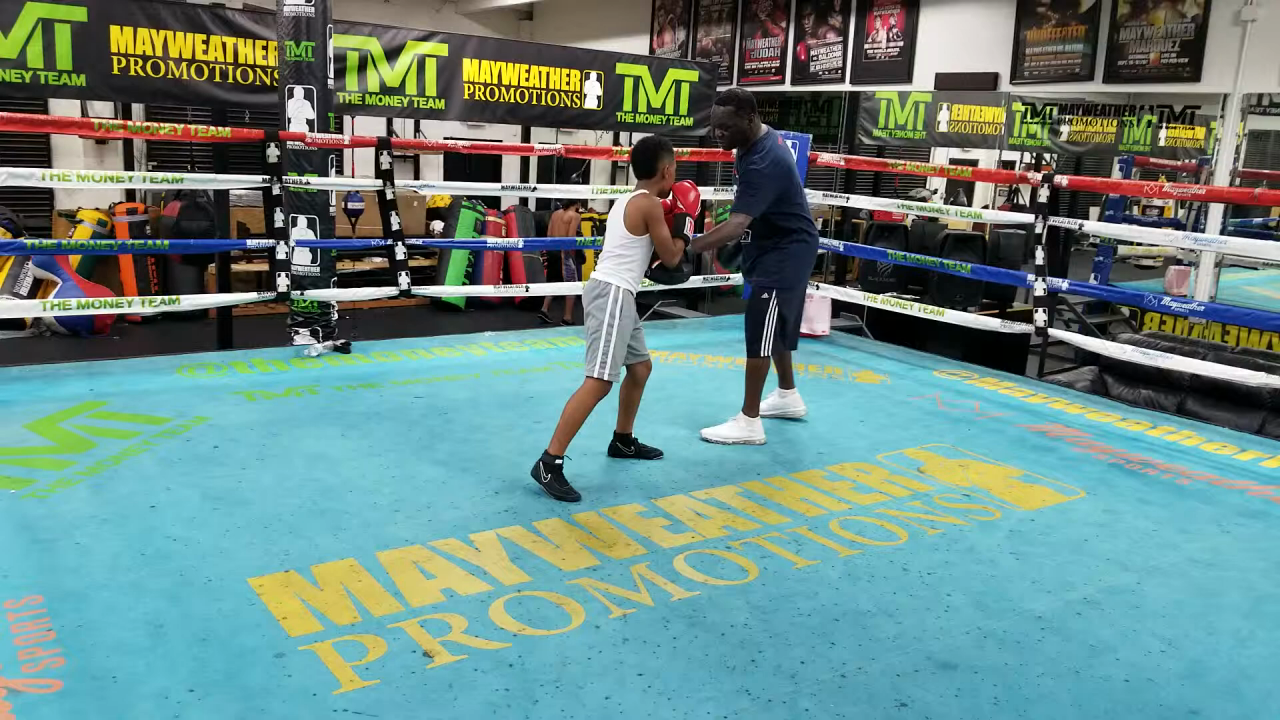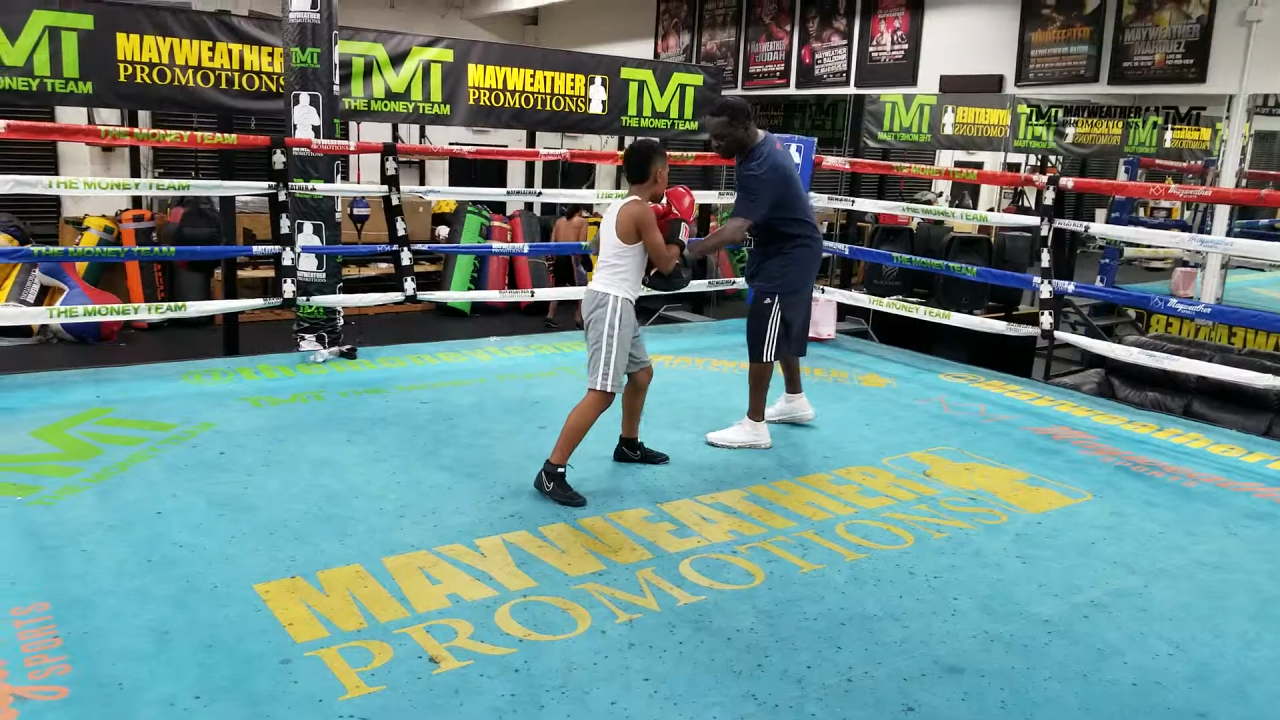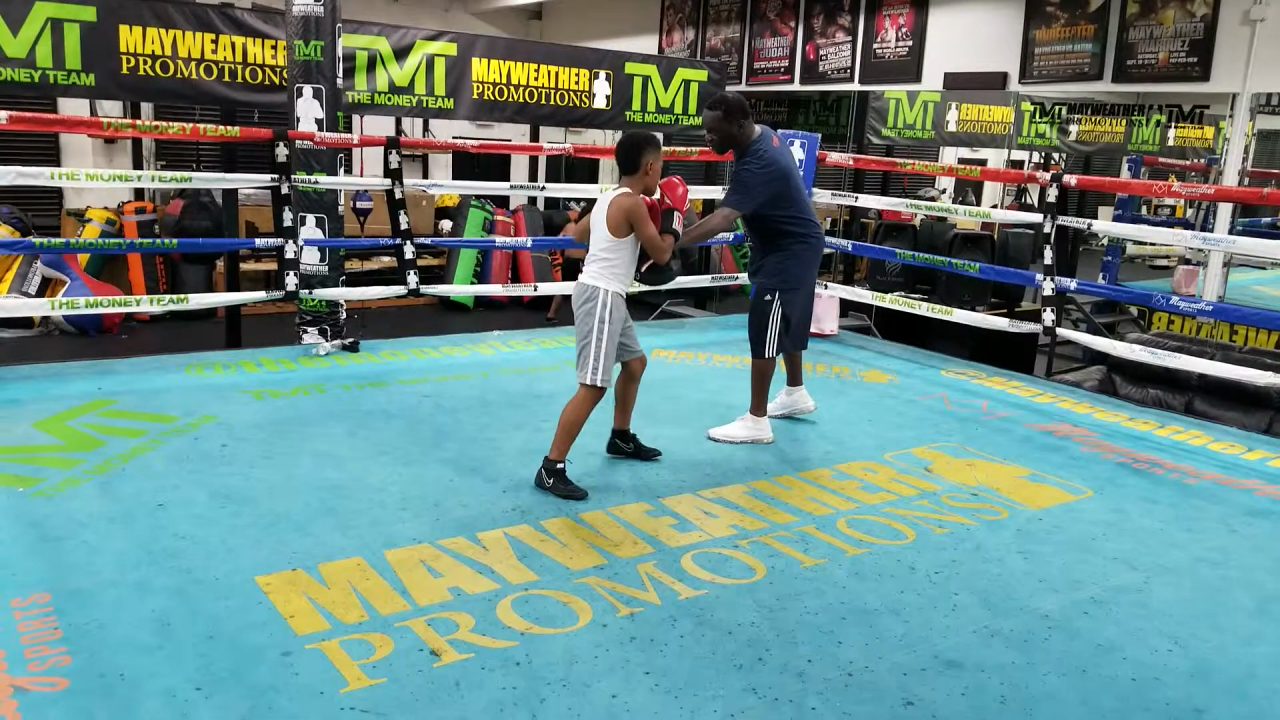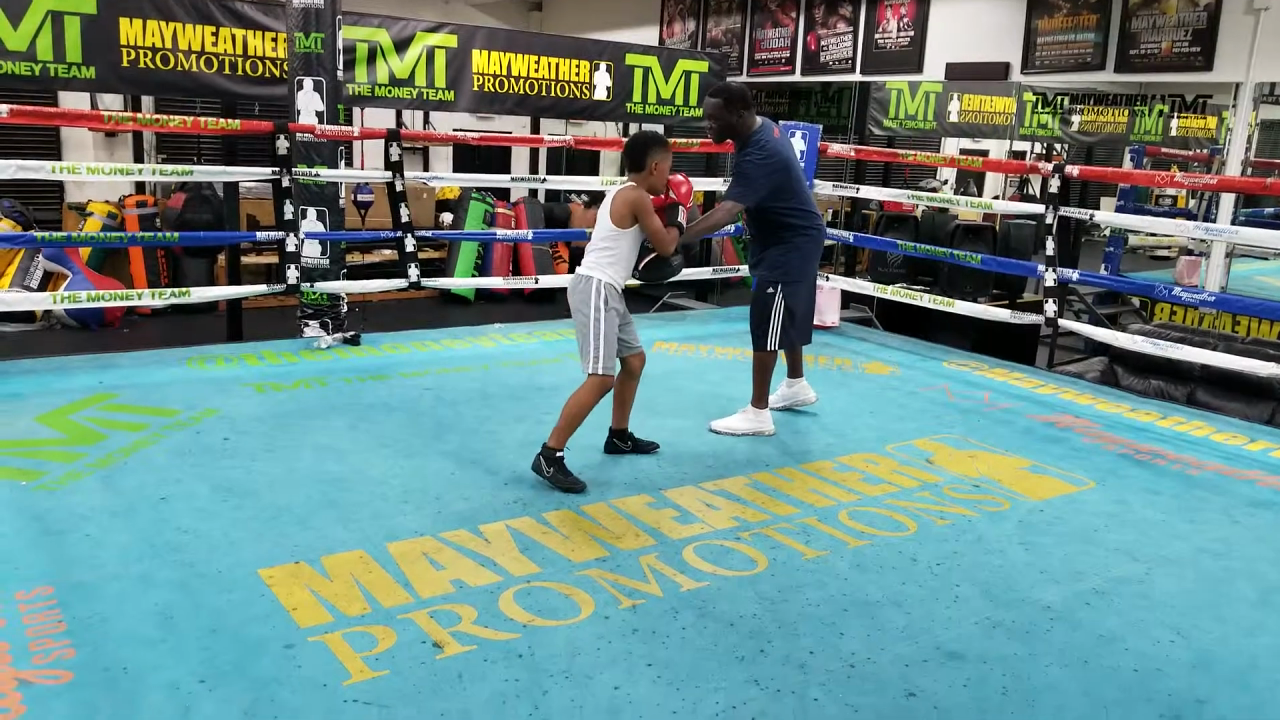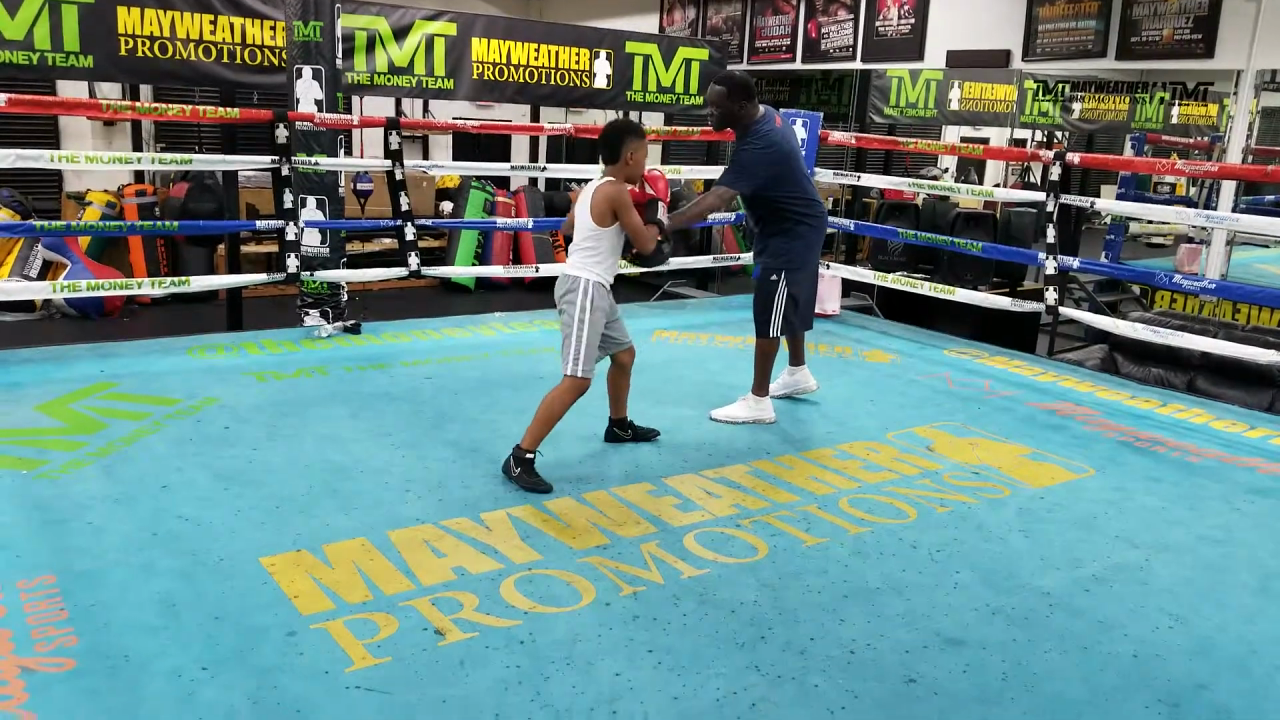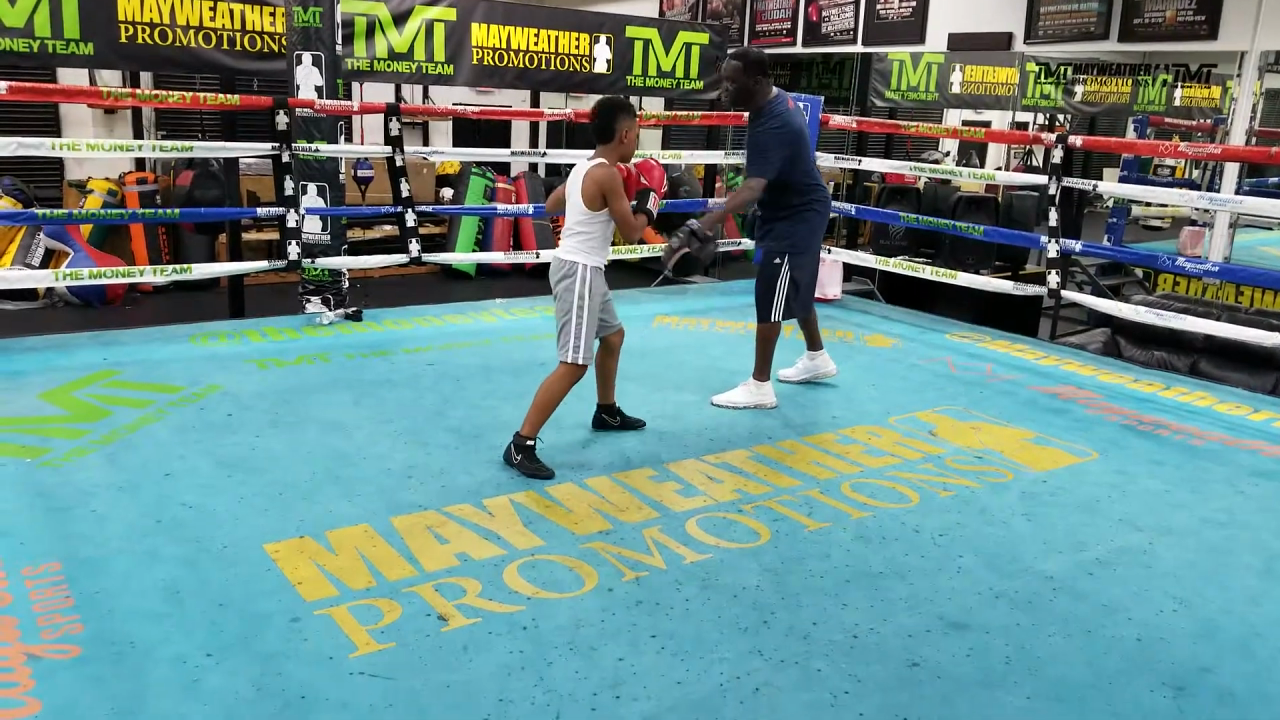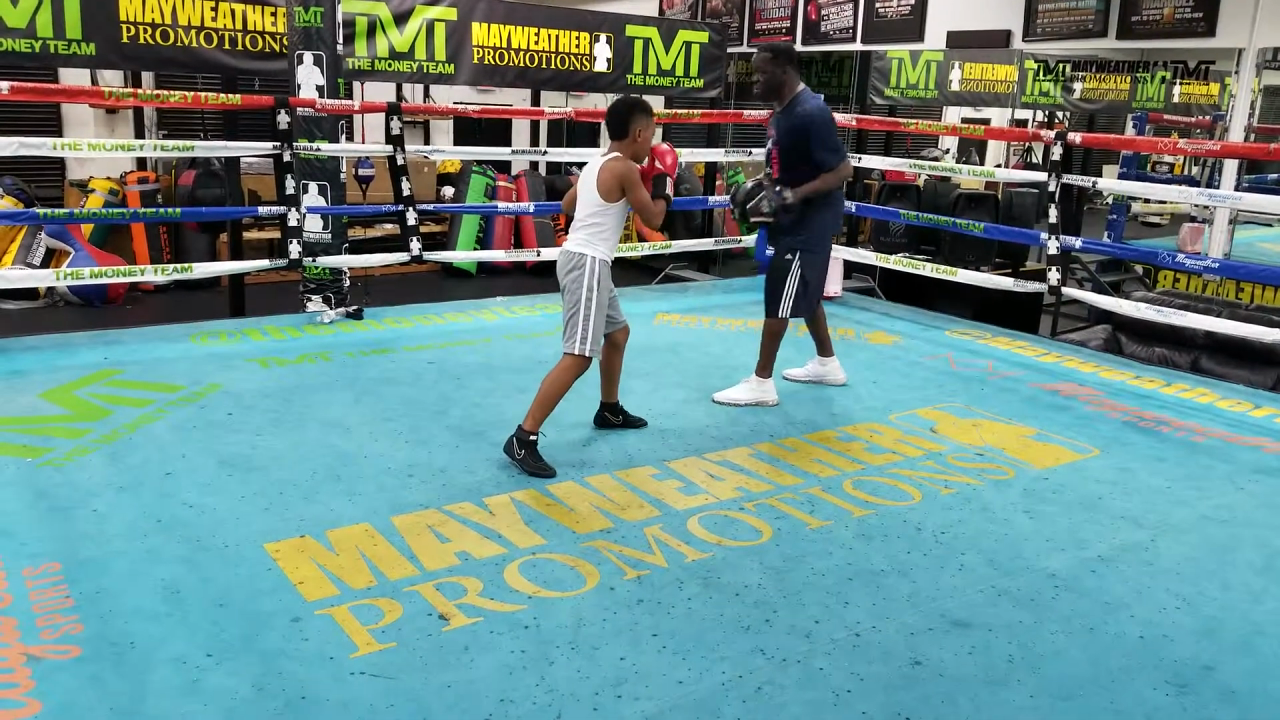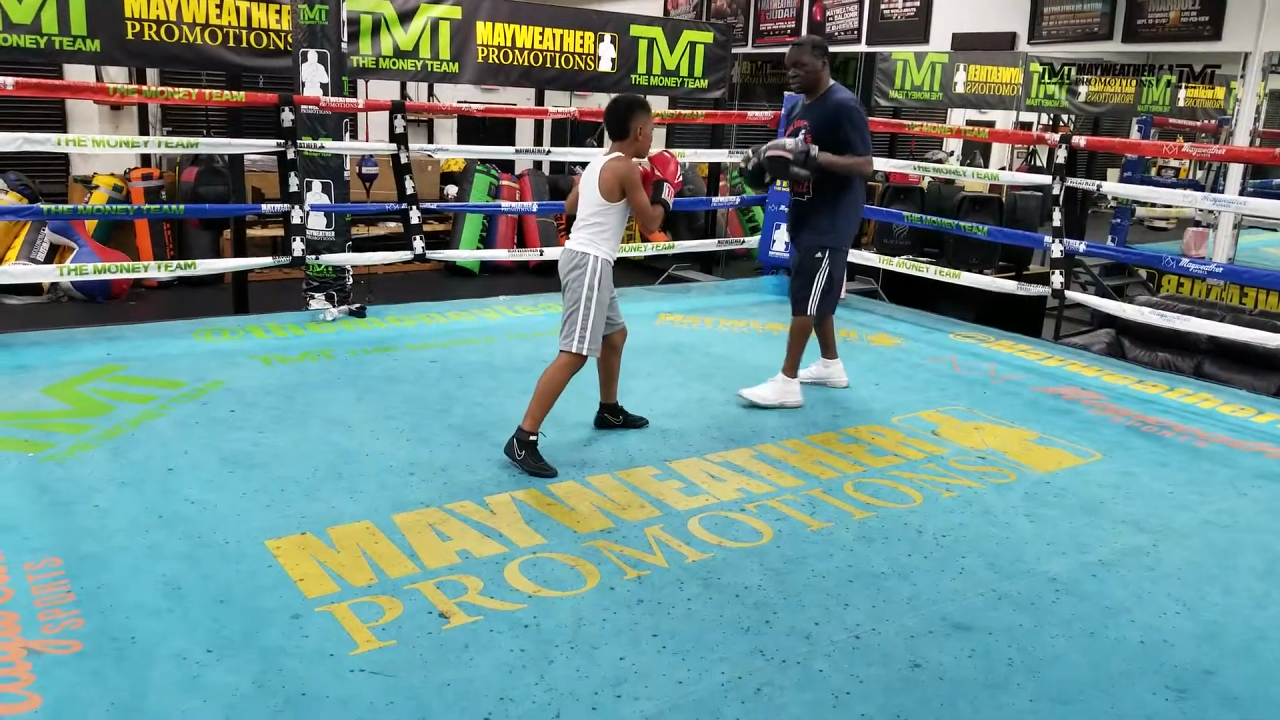
dt=0.3s
person 1, frame 1
left shoulder: (626, 201)
right shoulder: (650, 204)
right elbow: (671, 257)
right wrist: (685, 219)
left hip: (615, 294)
right hip: (612, 295)
left knee: (640, 367)
right knee: (598, 382)
left ankle: (623, 441)
right ankle: (549, 463)
person 1, frame 2
left shoulder: (619, 207)
right shoulder: (641, 211)
left elbow: (597, 245)
right elbow: (665, 264)
right wrist: (680, 224)
left hip: (613, 302)
right hip: (611, 303)
left knee: (642, 373)
right knee: (601, 392)
left ankle: (629, 445)
right ankle: (552, 472)
person 1, frame 3
left shoulder: (609, 198)
right shoulder: (632, 203)
left elbow: (577, 235)
right elbow: (660, 254)
right wrist: (673, 213)
left hip: (607, 296)
right hip: (601, 296)
left knee: (635, 363)
right knee: (593, 386)
left ankle: (621, 438)
right ankle: (550, 469)
person 1, frame 4
left shoulder: (618, 195)
right shoulder: (637, 197)
right elbow: (666, 247)
right wrist: (678, 209)
left hip: (606, 290)
right hip: (595, 288)
left knee: (634, 360)
right knee: (600, 378)
left ankle: (619, 436)
right ankle: (550, 456)
person 1, frame 5
left shoulder: (594, 188)
right shoulder: (617, 192)
left elbow: (567, 228)
right elbow: (646, 246)
right wrist: (658, 206)
left hip: (594, 287)
right hip: (584, 287)
left knee: (625, 354)
right knee: (577, 379)
left ankle: (620, 426)
right ankle: (520, 458)
person 1, frame 6
left shoulder: (583, 168)
right shoulder: (607, 175)
left elbow: (551, 207)
right elbow: (632, 233)
right wrist: (649, 198)
left hip: (584, 269)
right hip: (580, 272)
left knee: (613, 336)
right knee: (574, 364)
left ankle: (607, 412)
right ankle: (521, 445)
person 1, frame 7
left shoulder: (596, 165)
right shoulder: (625, 168)
left elbow: (566, 205)
right elbow: (653, 219)
right wrist: (664, 179)
left hip: (585, 260)
right hip: (588, 263)
left knee: (618, 334)
right knee: (578, 356)
left ankle: (610, 410)
right ankle: (523, 439)
person 1, frame 8
left shoulder: (598, 165)
right shoulder: (625, 168)
left elbow: (570, 207)
right elbow: (650, 224)
right wrist: (665, 185)
left hip: (586, 259)
right hip: (590, 263)
left knee: (615, 336)
right knee: (574, 355)
left ankle: (609, 411)
right ankle: (523, 440)
person 2, frame 1
left shoulder: (764, 161)
right shoulder: (758, 141)
left elbow: (736, 224)
left wrist: (688, 247)
right wrist: (735, 245)
left hip: (786, 249)
right hip: (774, 245)
left knee: (760, 330)
right knee: (774, 325)
left ankle: (749, 422)
right ankle: (787, 396)
person 2, frame 2
left shoulder: (762, 167)
right shoulder: (762, 144)
left elbow: (734, 229)
left wrist: (688, 252)
left hip: (789, 255)
right hip: (784, 249)
left knee: (762, 335)
right knee: (780, 330)
left ankle: (754, 426)
right ankle: (795, 401)
person 2, frame 3
left shoulder: (759, 164)
right shoulder: (763, 135)
left elbow: (721, 219)
left wrist: (672, 243)
left hip: (790, 250)
right hip: (791, 244)
left knee: (764, 330)
right knee: (786, 322)
left ankle: (756, 421)
right ankle: (796, 394)
person 2, frame 4
left shoulder: (760, 155)
right shoulder: (763, 128)
left elbow: (725, 212)
left wrist: (676, 238)
left hip: (791, 243)
right hip: (790, 237)
left knee: (766, 323)
right knee: (786, 315)
left ankle: (757, 414)
right ankle: (796, 386)
person 2, frame 5
left shoulder: (760, 145)
right shoulder: (765, 117)
left elbow: (718, 199)
left wrist: (667, 224)
left hip: (794, 231)
right hip: (792, 225)
left knee: (769, 311)
right knee: (788, 304)
left ankle: (758, 401)
right ankle: (798, 373)
person 2, frame 6
left shoulder: (773, 125)
right shoulder: (774, 102)
left elbow: (751, 189)
left wrist: (702, 226)
left hip: (796, 217)
right hip: (795, 211)
left knee: (770, 297)
right knee: (794, 290)
left ankle: (760, 386)
right ankle: (817, 358)
person 2, frame 7
left shoulder: (810, 113)
right shoulder: (782, 109)
left elbow: (842, 171)
left wrist: (792, 197)
left hip: (812, 218)
right hip: (797, 217)
left knee: (780, 297)
right knee: (804, 291)
left ankle: (761, 383)
right ankle: (827, 363)
person 2, frame 8
left shoulder: (843, 105)
right shoulder: (799, 106)
left elbow: (864, 166)
left wrist: (813, 156)
right wrist: (769, 160)
left hip: (833, 215)
right hip: (807, 213)
left knee: (806, 295)
right knee: (816, 292)
left ankle: (787, 382)
right ankle: (830, 365)
